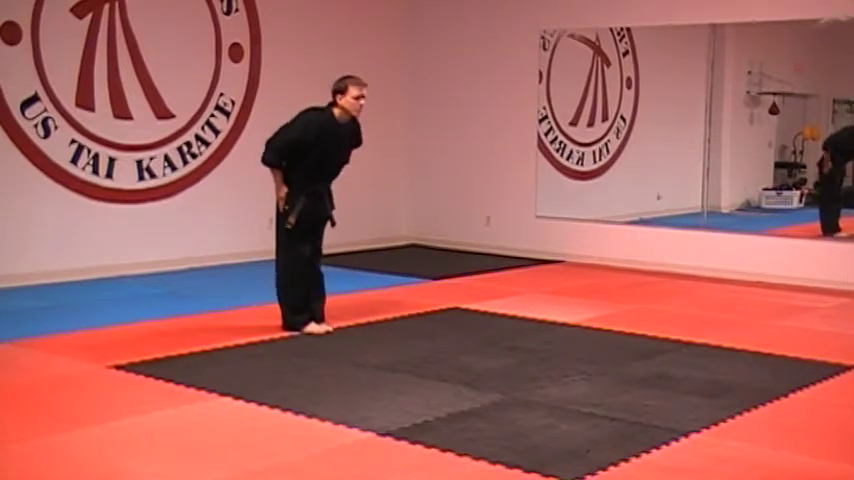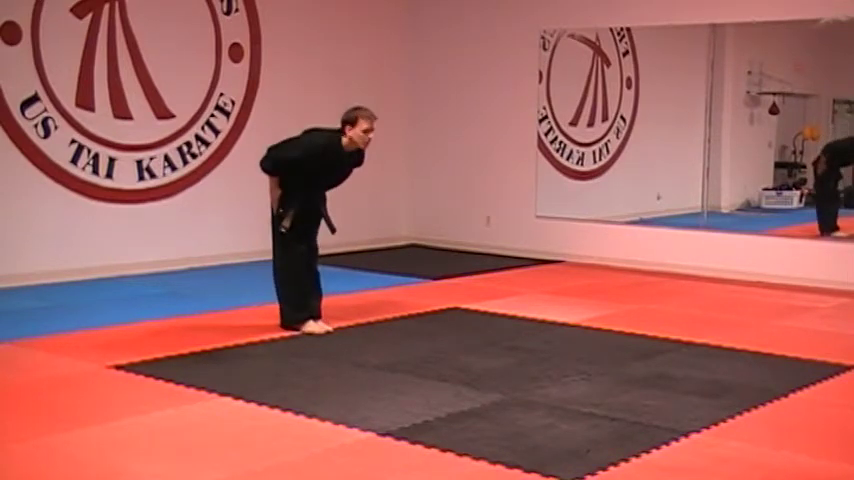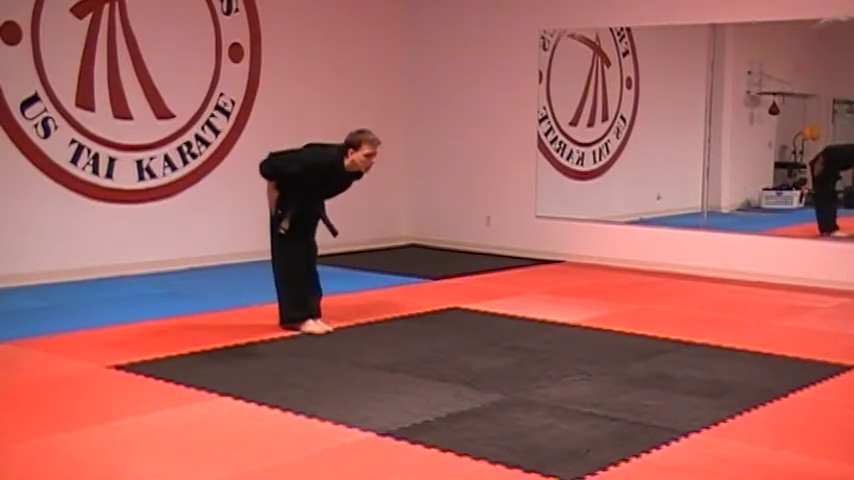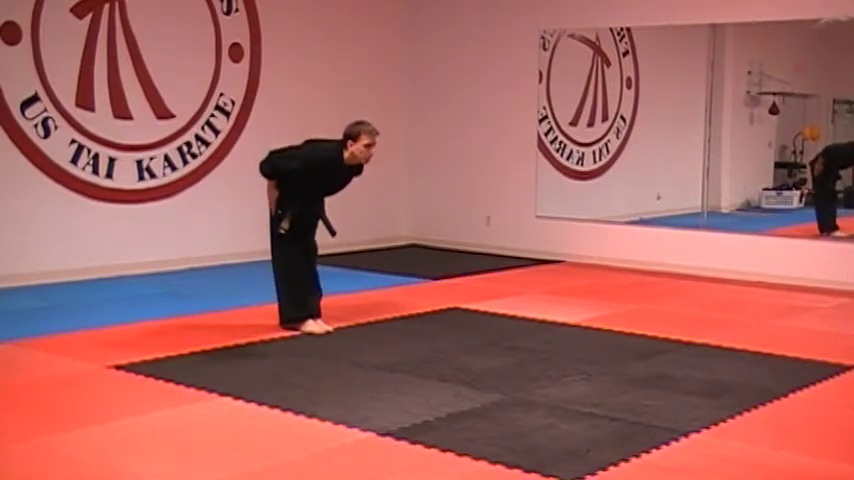
dt=0.2s
person 1, frame 1
left shoulder: (352, 128)
right shoulder: (313, 122)
right elbow: (273, 151)
left wrist: (322, 190)
right wrist: (281, 187)
left hip: (320, 195)
right hip: (295, 197)
left knee: (313, 255)
right knee: (294, 255)
left ankle: (313, 315)
right ankle: (298, 317)
person 1, frame 2
left shoulder: (356, 154)
right shoulder: (318, 144)
right elbow: (271, 159)
left wrist: (316, 199)
right wrist: (275, 192)
left hip: (312, 202)
right hip: (290, 202)
left knee: (309, 254)
right knee: (291, 255)
left ankle: (310, 313)
right ankle: (297, 316)
person 1, frame 3
left shoulder: (354, 169)
right shoulder: (319, 160)
right elbow: (270, 165)
left wrist: (315, 205)
right wrist: (273, 194)
left hip: (310, 205)
right hip: (288, 204)
left knee: (307, 255)
right knee: (290, 256)
left ankle: (310, 312)
right ankle: (296, 316)
person 1, frame 4
left shoulder: (355, 165)
right shoulder: (318, 155)
right elbow: (271, 165)
left wrist: (314, 201)
right wrist: (273, 195)
left hip: (310, 203)
right hip: (288, 203)
left knee: (307, 253)
right knee: (289, 255)
left ankle: (310, 312)
right ankle: (296, 316)
